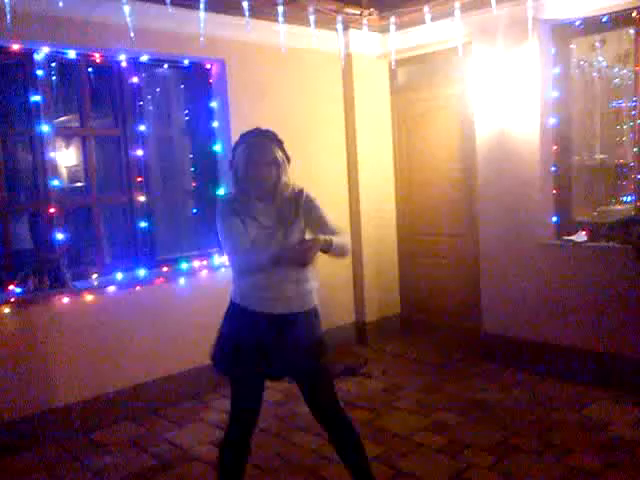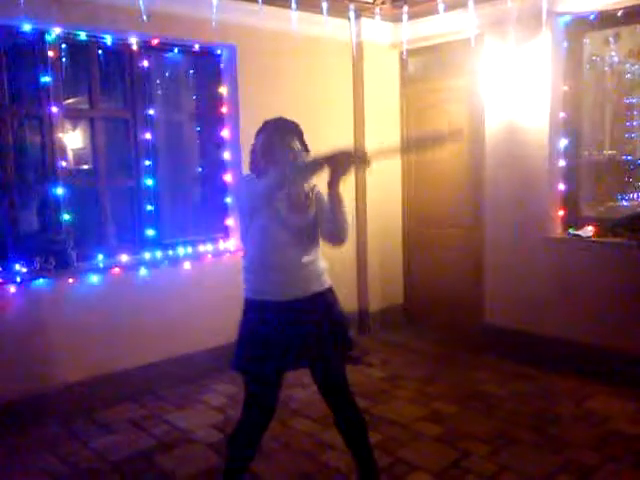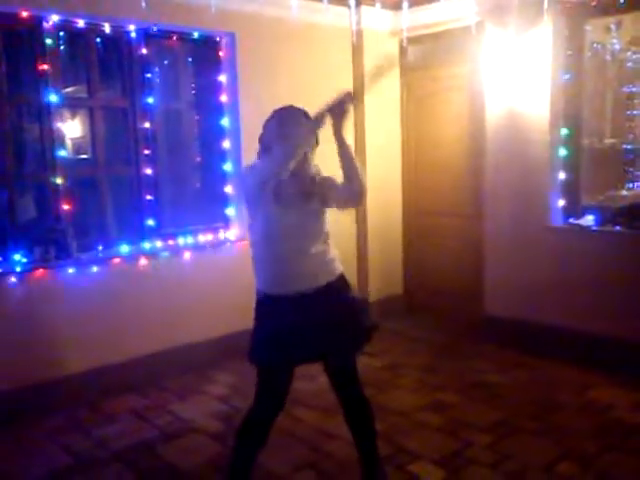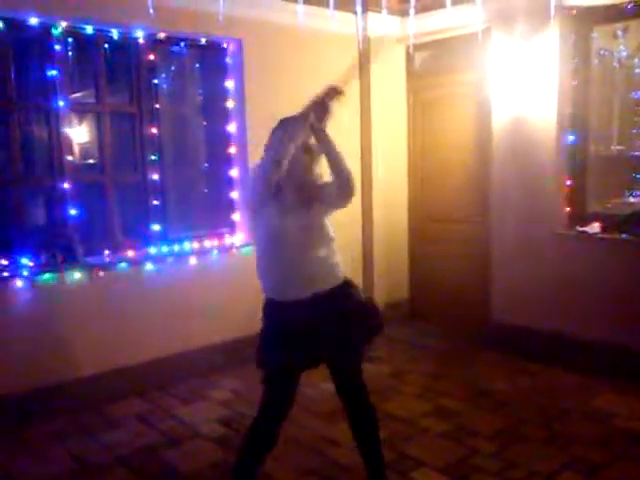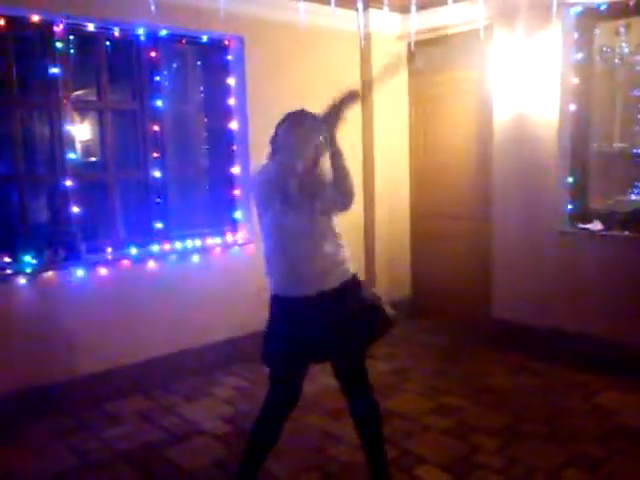
dt=1s
person 1, frame 1
left shoulder: (300, 201)
right shoulder: (230, 209)
left elbow: (343, 245)
right elbow: (239, 262)
left wrist: (321, 242)
right wrist: (280, 255)
left hip: (299, 319)
right hip: (249, 321)
left knee: (328, 410)
right knee: (243, 418)
person 1, frame 2
left shoulder: (312, 196)
right shoulder: (248, 192)
left elbow: (337, 237)
right elbow: (272, 182)
left wrist: (335, 182)
right wrist: (325, 160)
left hip: (314, 306)
right hip: (266, 313)
left knee: (341, 400)
right knee: (257, 412)
person 1, frame 3
left shoulder: (318, 187)
right shoulder: (255, 183)
left elbow: (355, 195)
right elbow: (278, 160)
left wrist: (337, 129)
right wrist: (320, 117)
left hip: (328, 298)
right hip: (279, 306)
left knee: (350, 391)
right knee: (269, 402)
person 1, frame 4
left shoulder: (320, 195)
right shoulder: (261, 194)
left elbow: (347, 188)
right elbow: (272, 165)
left wrist: (320, 129)
right wrist: (305, 119)
left hip: (334, 303)
right hip: (286, 313)
left knee: (354, 394)
right knee: (274, 407)
person 1, frame 5
left shoulder: (322, 189)
right shoulder: (267, 187)
left elbow: (344, 199)
right elbow: (283, 166)
left wrist: (329, 135)
right wrist: (322, 123)
left hip: (340, 298)
right hip: (292, 308)
left knee: (358, 391)
right knee: (279, 402)
